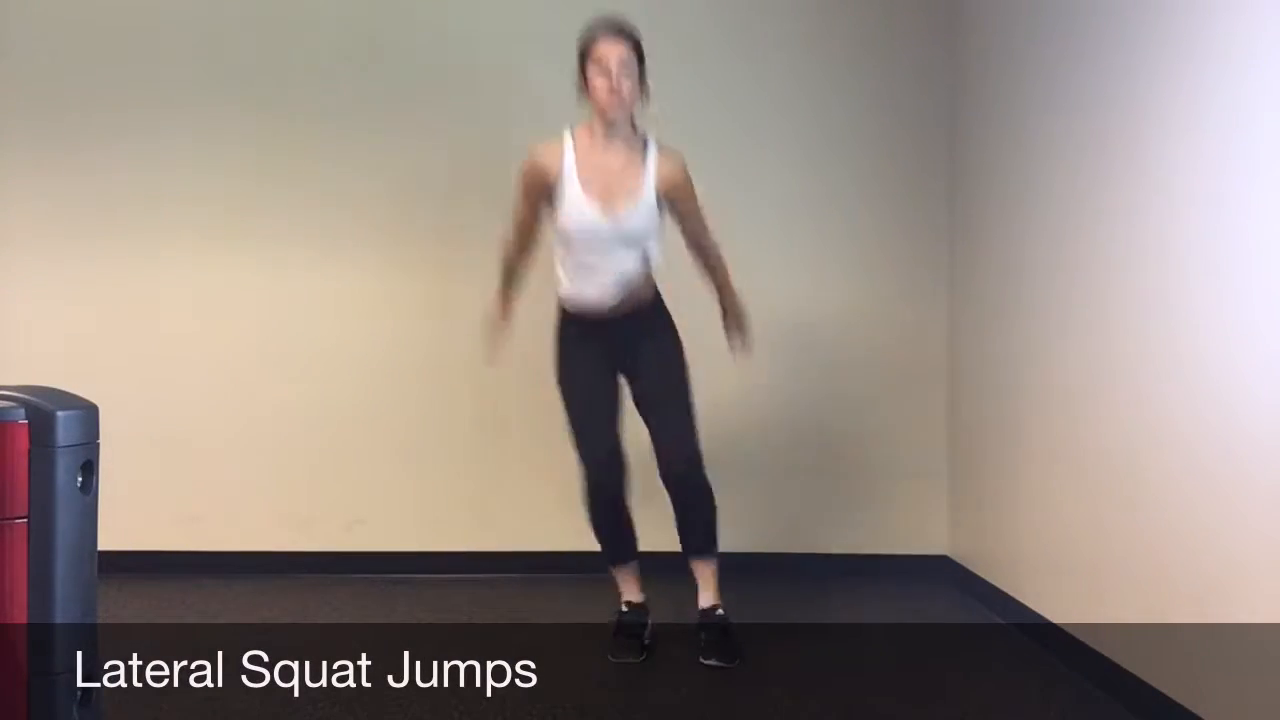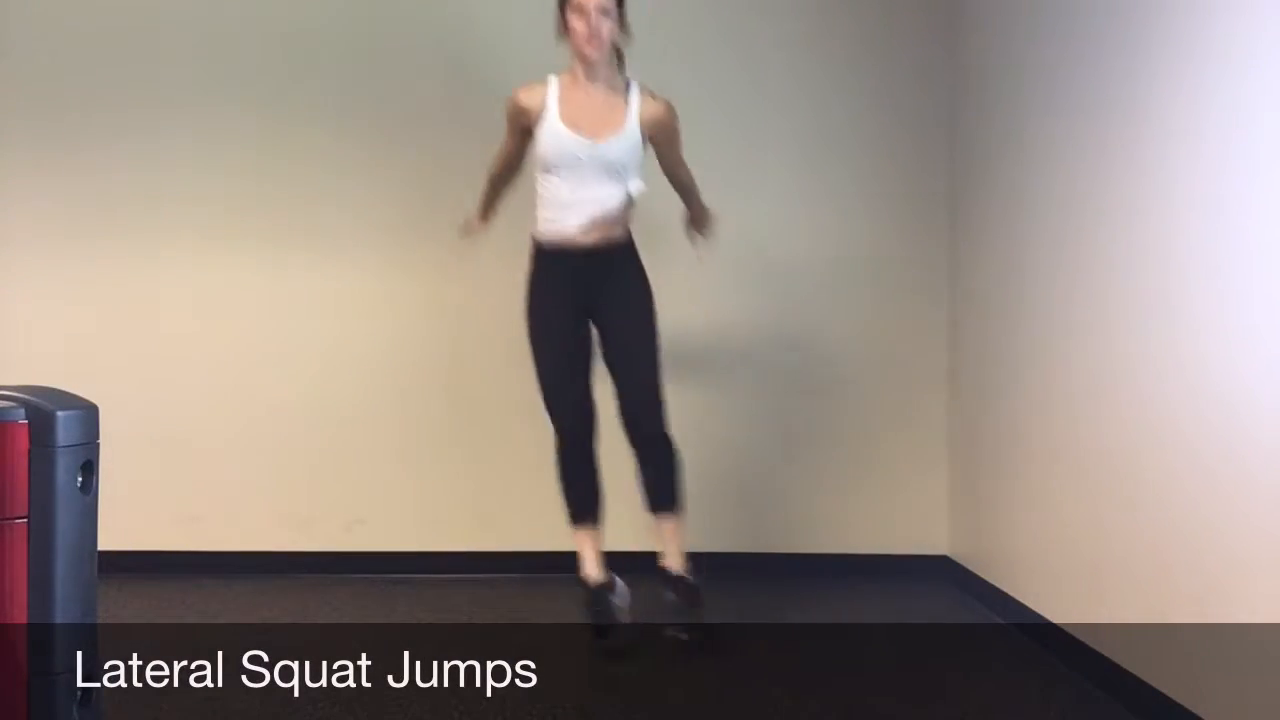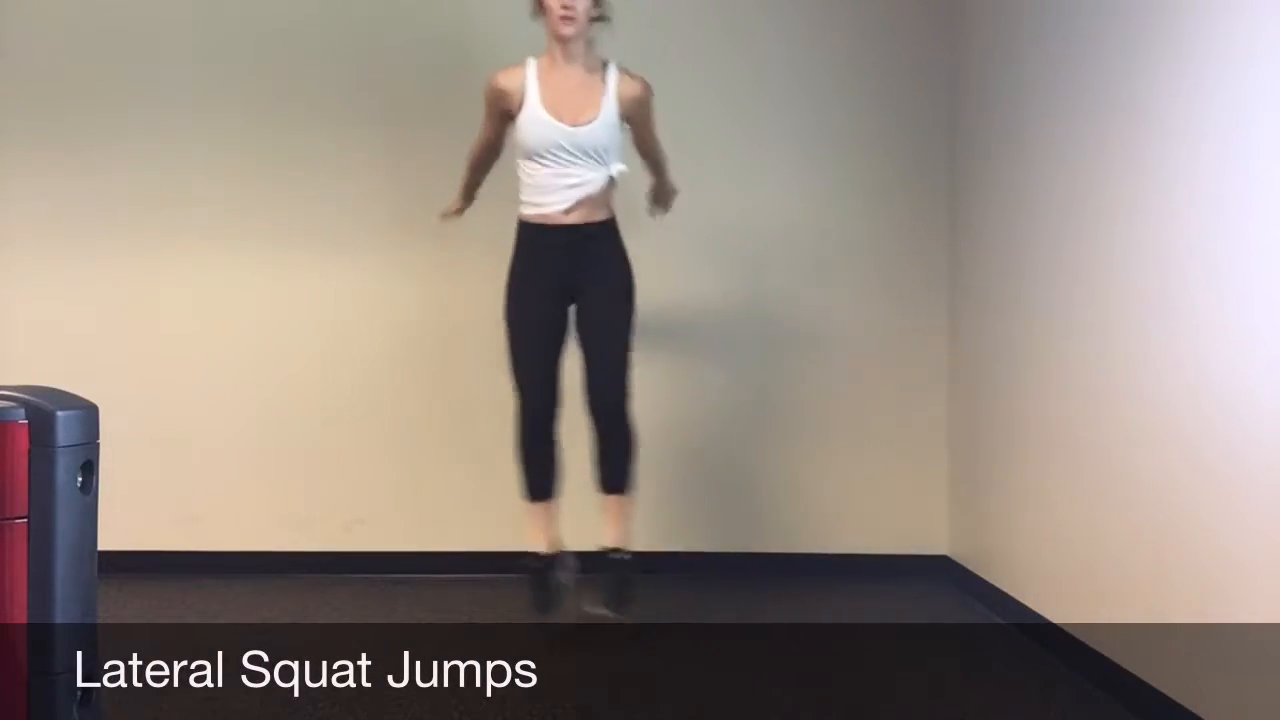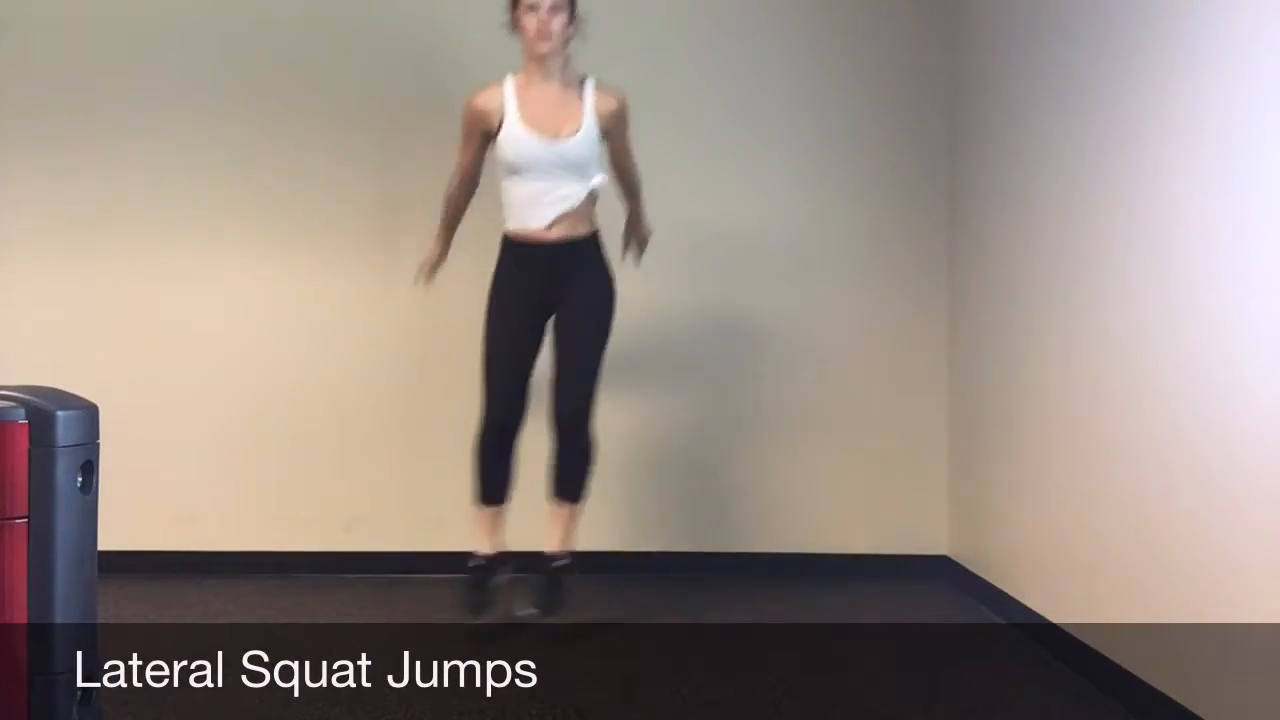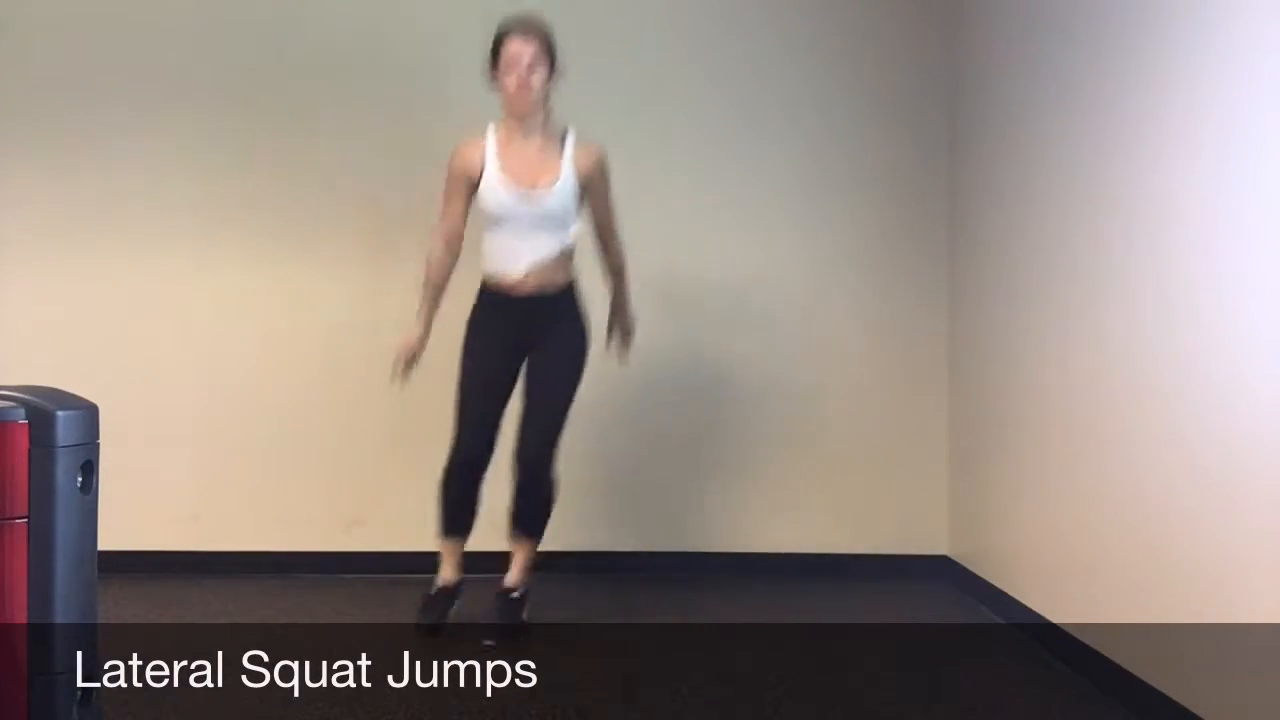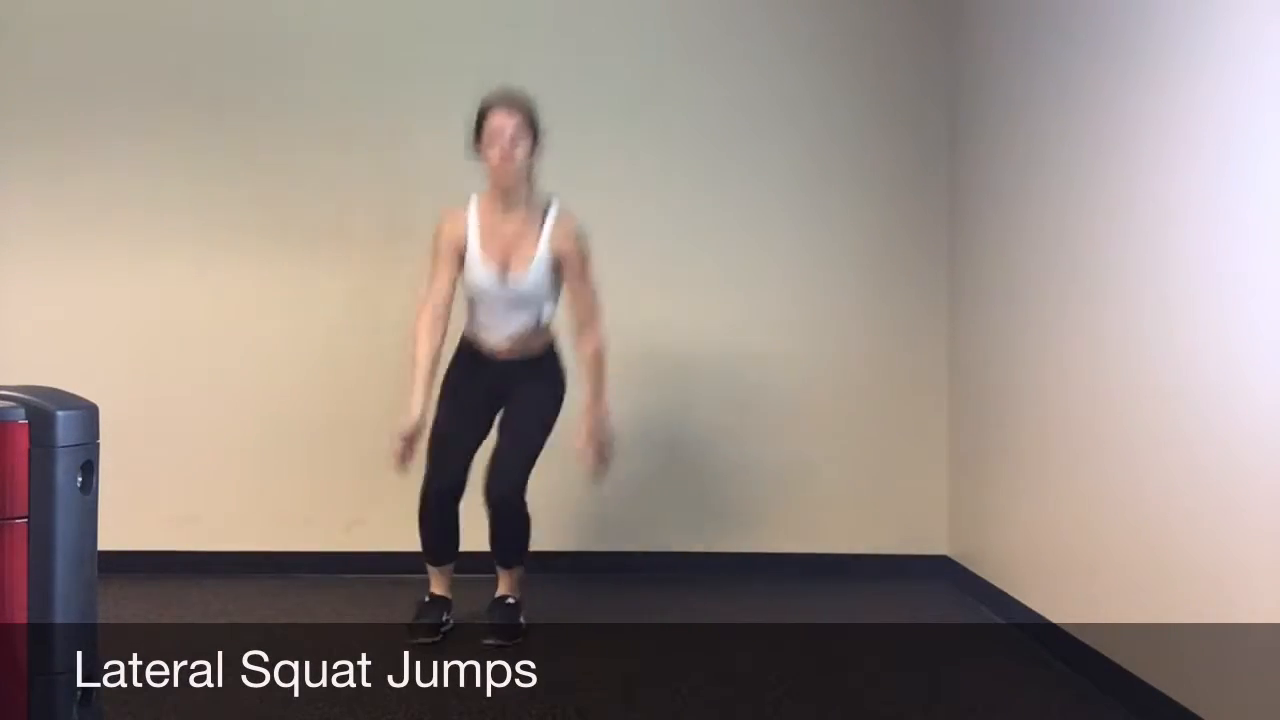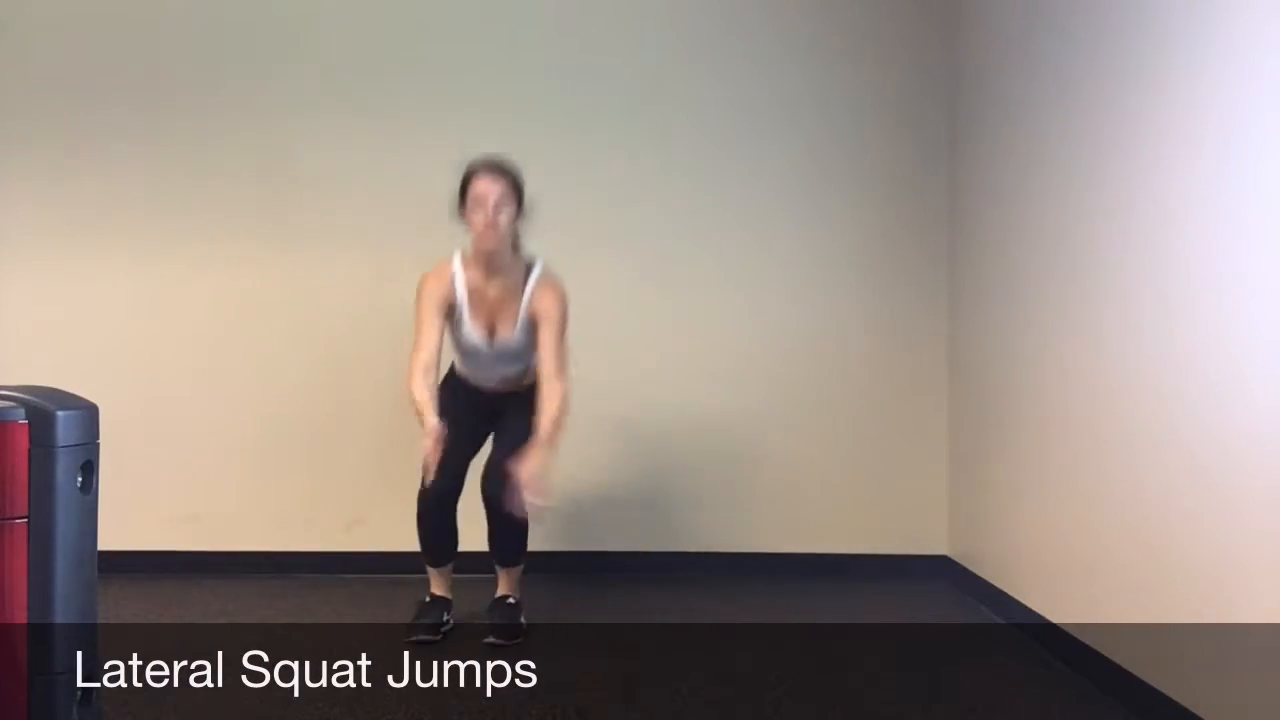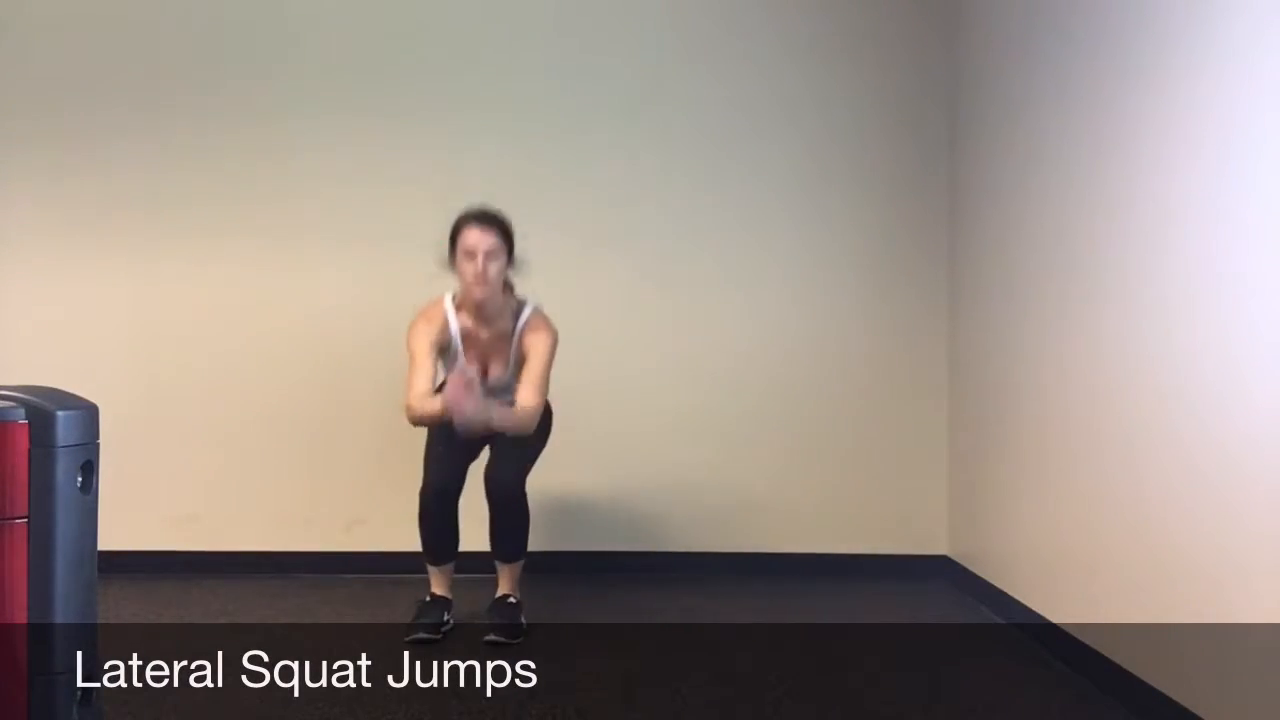
dt=0.1s
person 1, frame 1
left shoulder: (666, 168)
right shoulder: (550, 163)
left elbow: (702, 246)
right elbow: (522, 244)
left wrist: (730, 305)
right wrist: (504, 305)
left hip: (648, 327)
right hip: (582, 334)
left knee: (682, 463)
right knee: (604, 468)
left ankle: (710, 606)
right ankle: (632, 602)
person 1, frame 2
left shoulder: (649, 111)
right shoulder: (531, 103)
left elbow: (676, 170)
right elbow: (506, 164)
left wrist: (697, 210)
right wrist: (483, 211)
left hip: (620, 277)
right hip: (552, 284)
left knee: (645, 421)
right knee: (572, 426)
left ankle: (674, 570)
right ankle: (595, 574)
person 1, frame 3
left shoulder: (629, 90)
right shoulder: (511, 87)
left elbow: (649, 149)
right elbow: (486, 149)
left wrist: (663, 187)
right wrist: (463, 199)
left hip: (601, 255)
right hip: (536, 255)
left knee: (609, 404)
right knee: (537, 407)
left ankle: (617, 549)
right ankle: (544, 550)
person 1, frame 4
left shoulder: (605, 103)
right shoulder: (490, 105)
left elbow: (624, 168)
right elbow: (465, 180)
left wrist: (638, 221)
right wrist: (441, 244)
left hip: (584, 268)
right hip: (519, 268)
left knee: (572, 414)
right knee: (501, 414)
left ankle: (557, 554)
right ankle: (486, 553)
person 1, frame 5
left shoulder: (584, 159)
right shoulder: (473, 156)
left elbow: (608, 240)
right elbow: (445, 247)
left wrist: (621, 305)
right wrist: (421, 327)
left hip: (558, 321)
right hip: (493, 318)
left knee: (536, 453)
right knee: (468, 449)
left ankle: (516, 583)
right ankle: (448, 578)
person 1, frame 6
left shoulder: (562, 233)
right shoulder: (458, 225)
left elbow: (588, 328)
right elbow: (432, 315)
left wrist: (595, 415)
right wrist: (417, 403)
left hip: (536, 374)
right hip: (473, 367)
left knee: (505, 487)
right knee: (441, 485)
left ankle: (509, 598)
right ankle: (438, 597)
person 1, frame 7
left shoulder: (545, 290)
right shoulder: (440, 282)
left elbow: (553, 383)
right elbow: (421, 369)
left wrist: (537, 459)
right wrist: (429, 426)
left hip: (521, 398)
right hip: (464, 396)
left knee: (502, 486)
right knee: (436, 488)
left ankle: (507, 596)
right ankle: (438, 596)
person 1, frame 8
left shoulder: (536, 329)
right shoulder: (432, 321)
left elbow: (529, 415)
right elbow: (416, 406)
left wrist: (487, 412)
right wrist: (446, 403)
left hip: (516, 420)
right hip: (455, 416)
left knee: (502, 483)
right knee: (438, 486)
left ankle: (508, 596)
right ankle: (438, 596)
